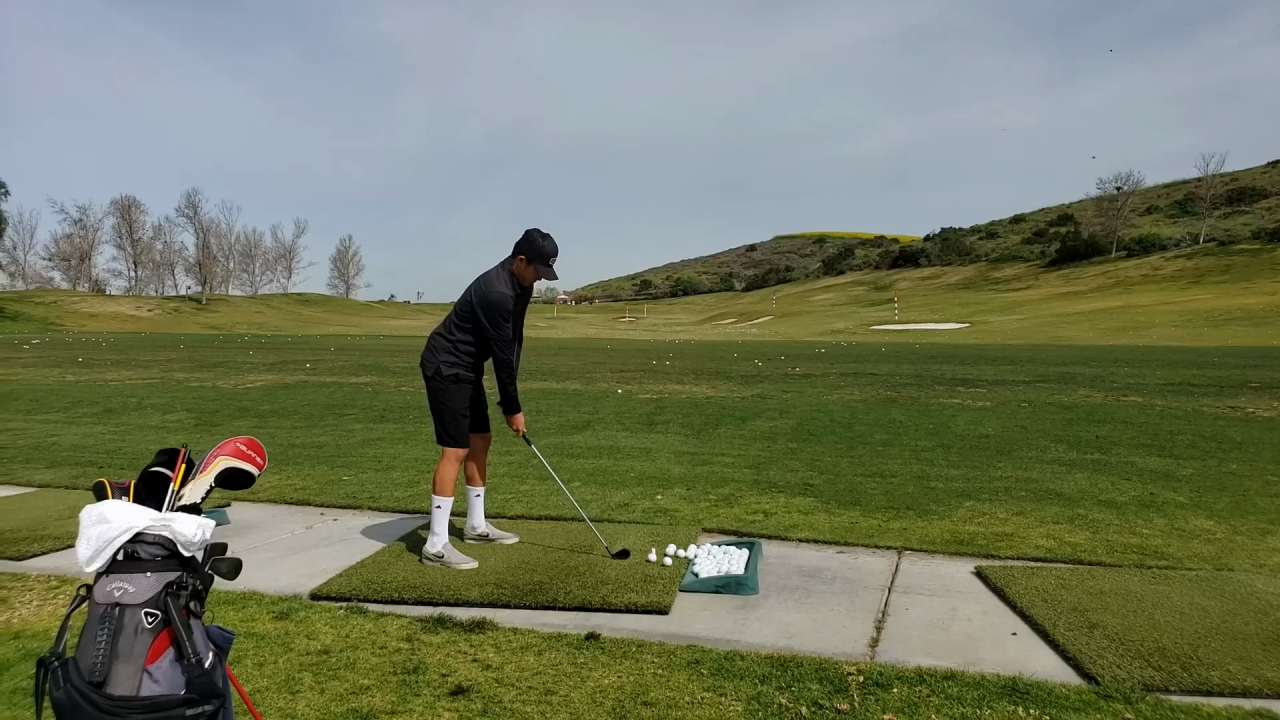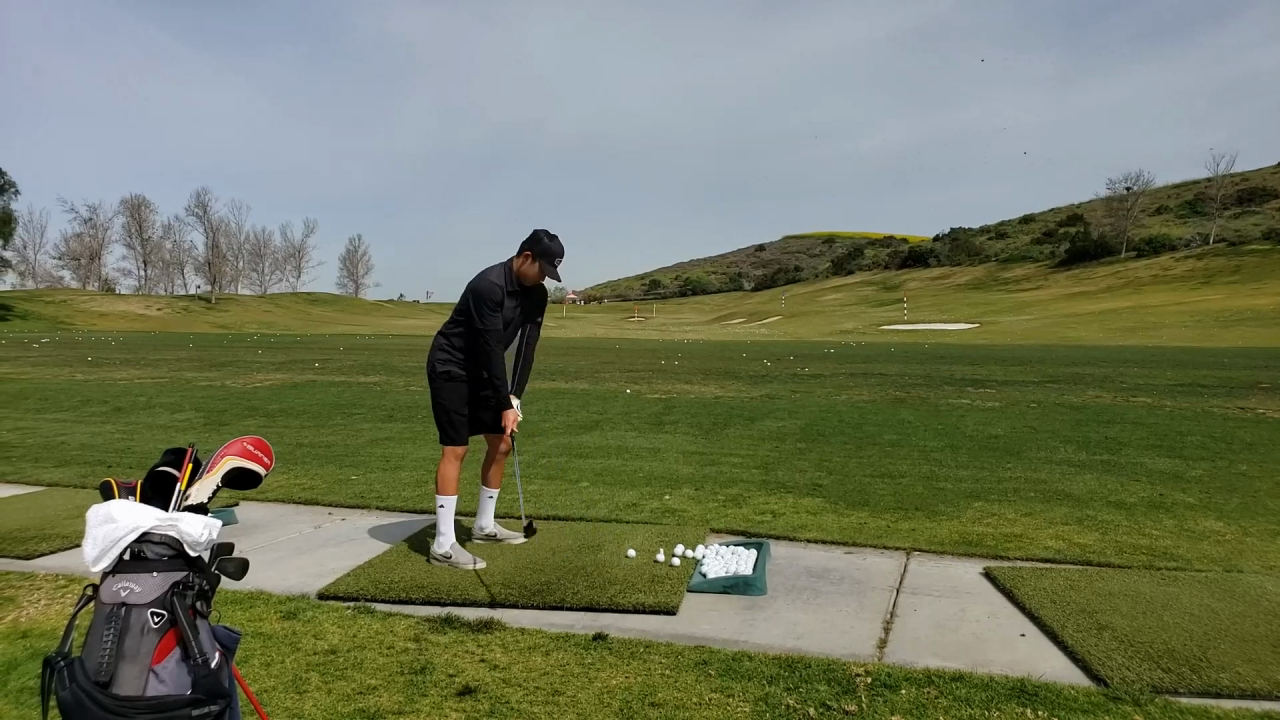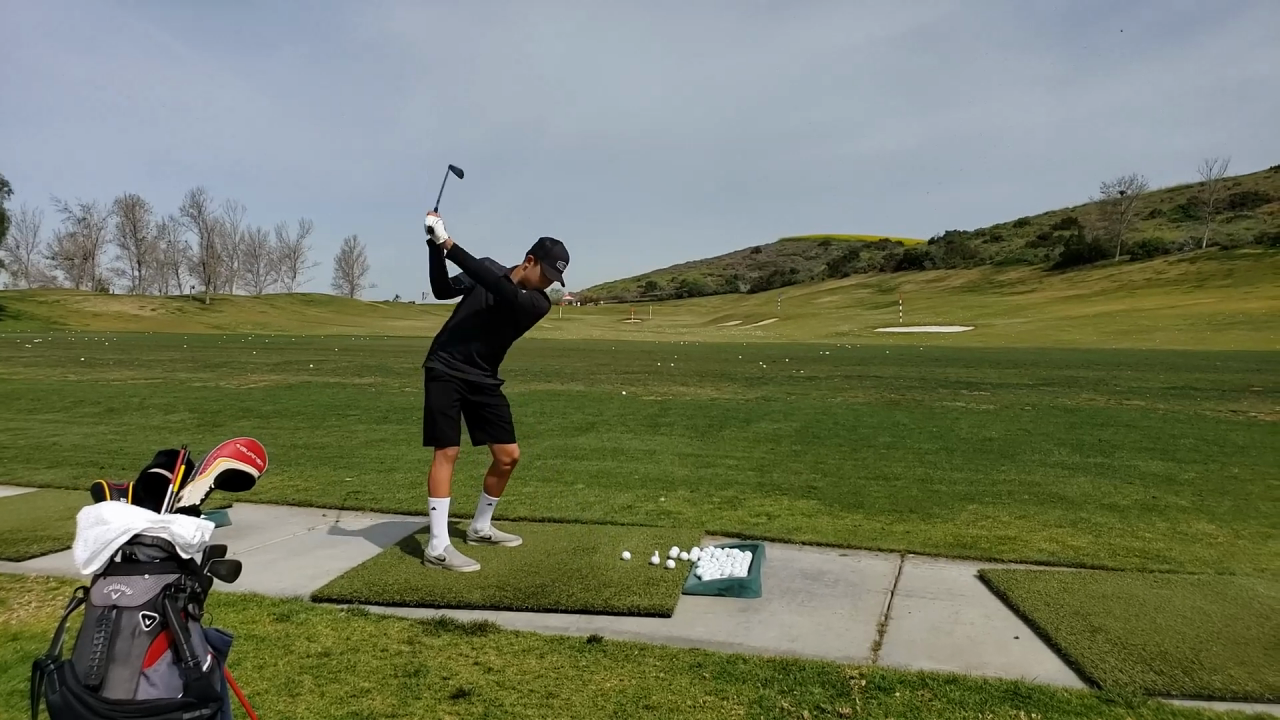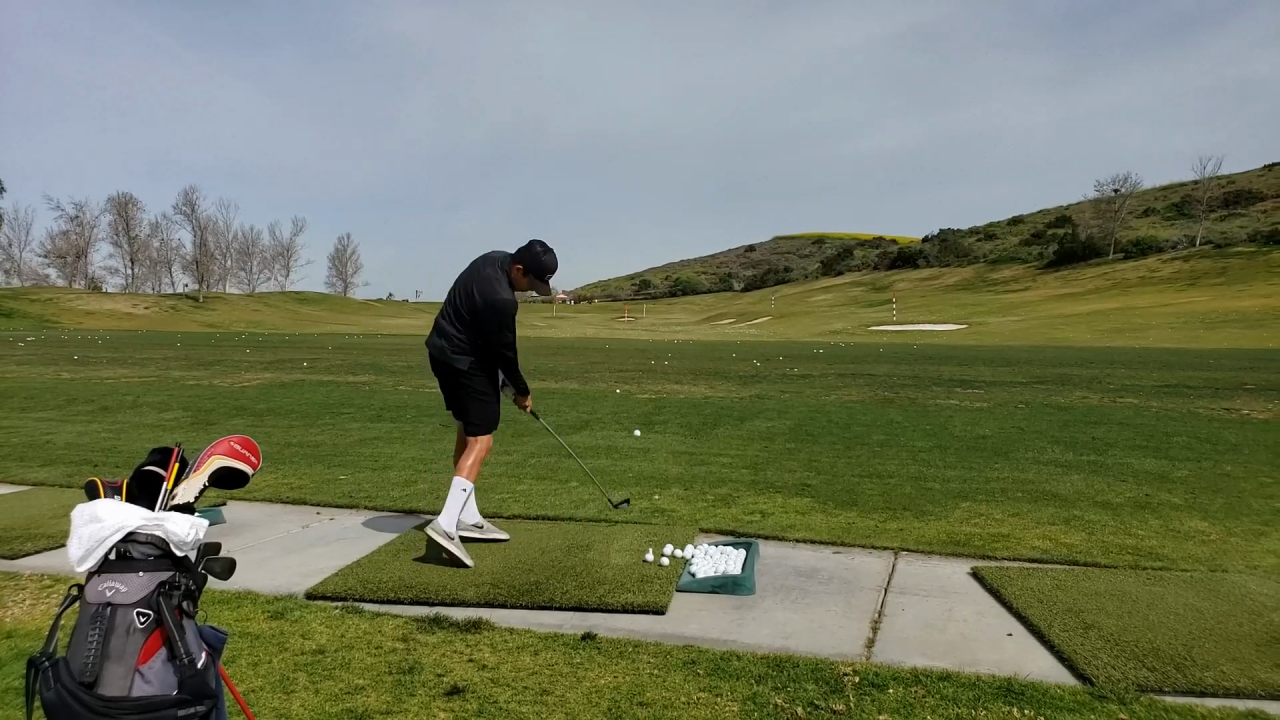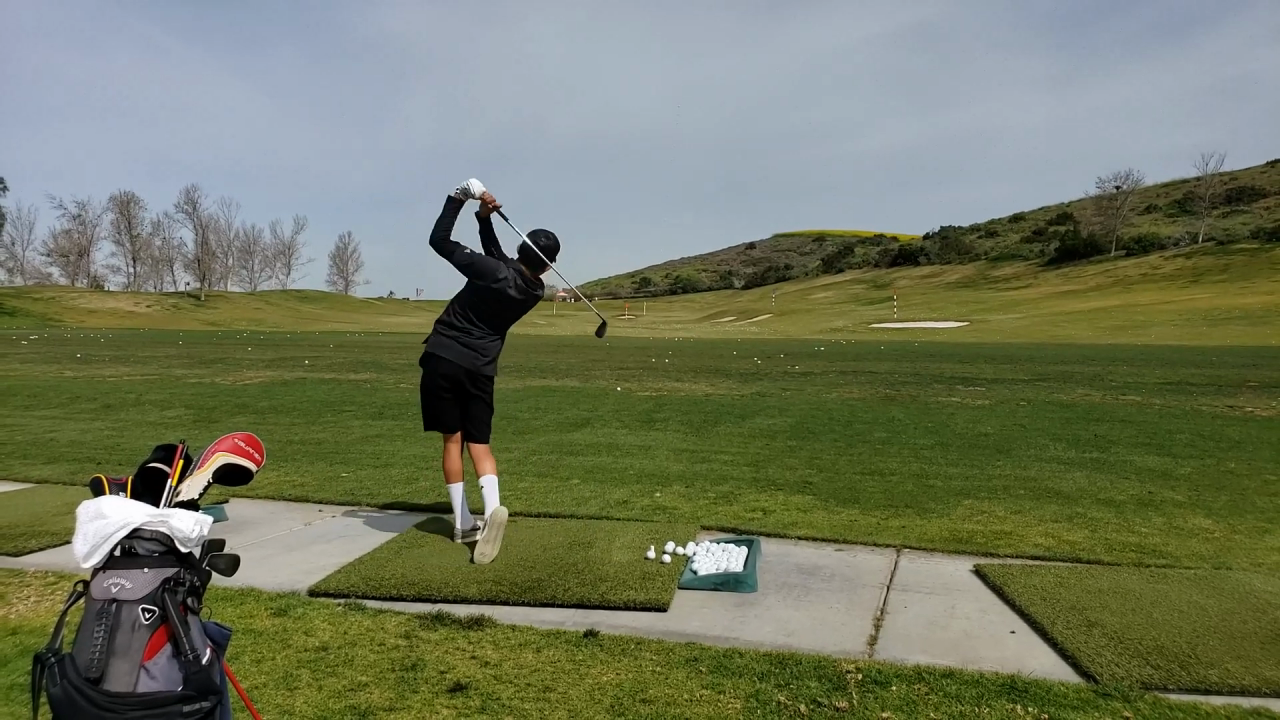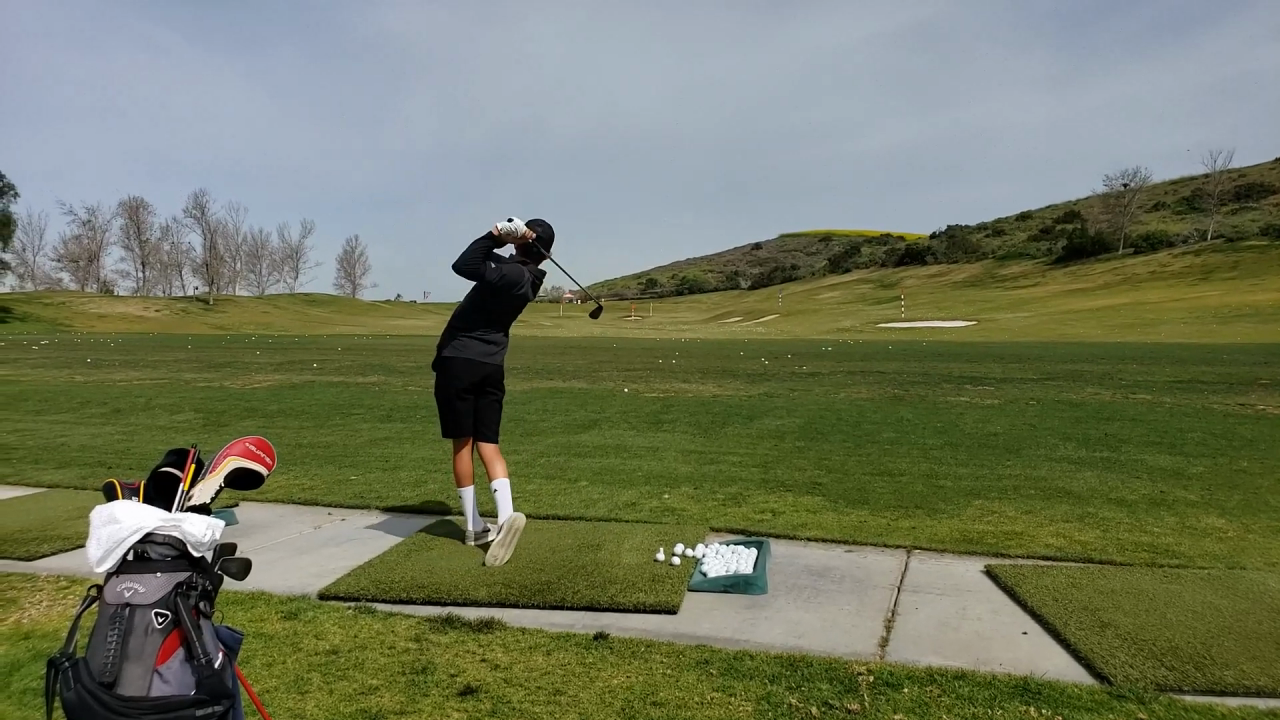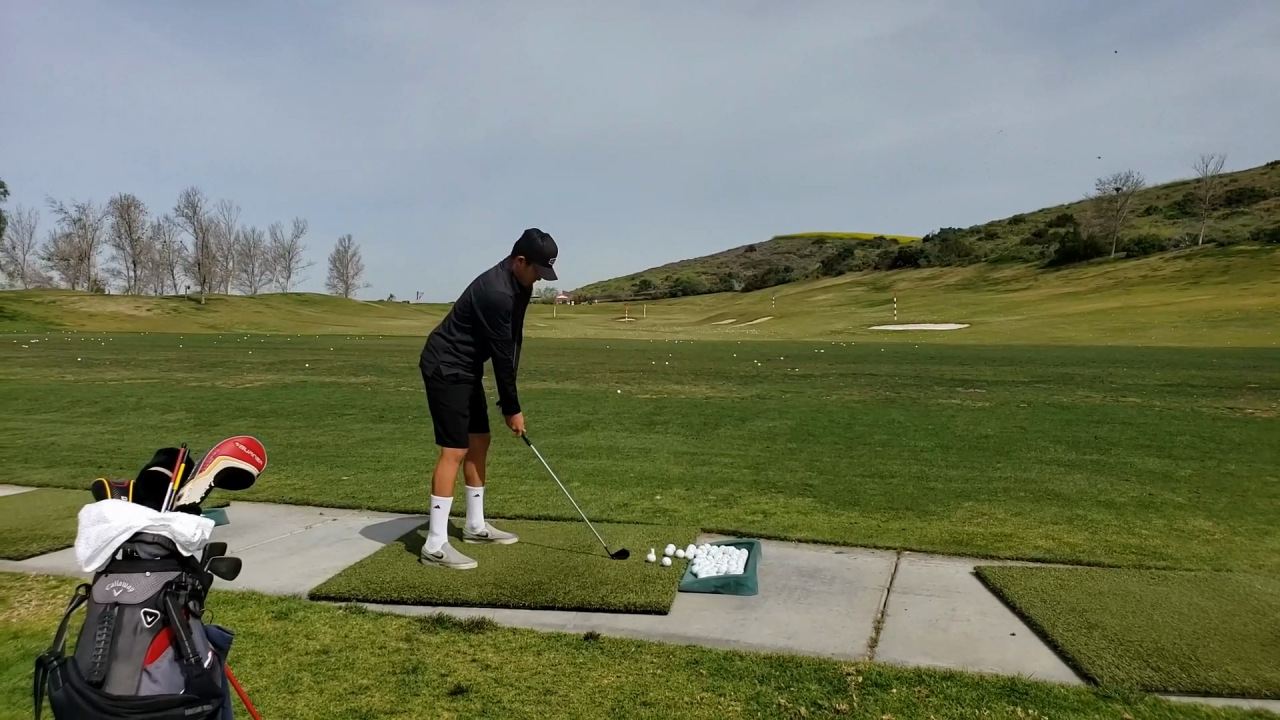
dt=0.4s
person 1, frame 1
left shoulder: (521, 286)
right shoulder: (496, 293)
left elbow: (514, 342)
right elbow: (502, 353)
left wrist: (508, 400)
right wrist: (513, 408)
left hip: (467, 368)
right hip: (446, 367)
left knee: (479, 442)
right knee: (455, 451)
left ankle: (476, 525)
right ankle: (436, 545)
person 1, frame 2
left shoulder: (537, 294)
right shoulder: (489, 284)
left elbow: (526, 348)
right elbow: (491, 346)
left wrist: (514, 398)
right wrist: (506, 405)
left hip: (482, 371)
right hip: (450, 367)
left knee: (502, 443)
right knee: (455, 449)
left ankle: (484, 525)
right ankle: (443, 545)
person 1, frame 3
left shoulder: (536, 303)
right shoulder: (489, 267)
left elbow: (498, 289)
right elbow: (442, 290)
left wrist: (449, 246)
right wrist: (440, 243)
left hip: (483, 379)
right hip: (444, 370)
left knee: (508, 456)
right knee: (447, 451)
left ankle: (480, 527)
right ankle: (437, 546)
person 1, frame 4
left shoulder: (495, 260)
right shoulder: (499, 297)
right elbow: (504, 351)
right wrist: (521, 391)
left hip: (446, 350)
right hip: (465, 361)
left knee: (467, 432)
right knee: (480, 441)
left ankle: (467, 518)
right ankle: (445, 525)
person 1, frame 5
left shoulder: (492, 273)
right shoulder: (535, 293)
left elbow: (438, 242)
left wrist: (458, 198)
right wrist: (487, 215)
left hip: (440, 360)
right hip: (478, 370)
left knee: (452, 439)
right knee: (478, 444)
left ankle: (462, 522)
right ankle: (491, 510)
person 1, frame 6
left shoulder: (513, 274)
right shoulder: (528, 276)
left elbow: (464, 265)
right elbow: (478, 254)
left wrist: (499, 234)
right wrist: (504, 235)
left hip: (458, 361)
right hip: (491, 365)
left knee: (463, 443)
right knee: (488, 444)
left ankle: (474, 526)
right ankle: (506, 515)
person 1, frame 7
left shoulder: (518, 285)
right shoulder: (496, 292)
left elbow: (512, 343)
right elbow: (501, 353)
left wrist: (509, 402)
right wrist: (512, 408)
left hip: (466, 368)
right hip: (446, 367)
left knee: (478, 442)
right knee: (454, 451)
left ankle: (475, 525)
right ankle: (435, 544)
